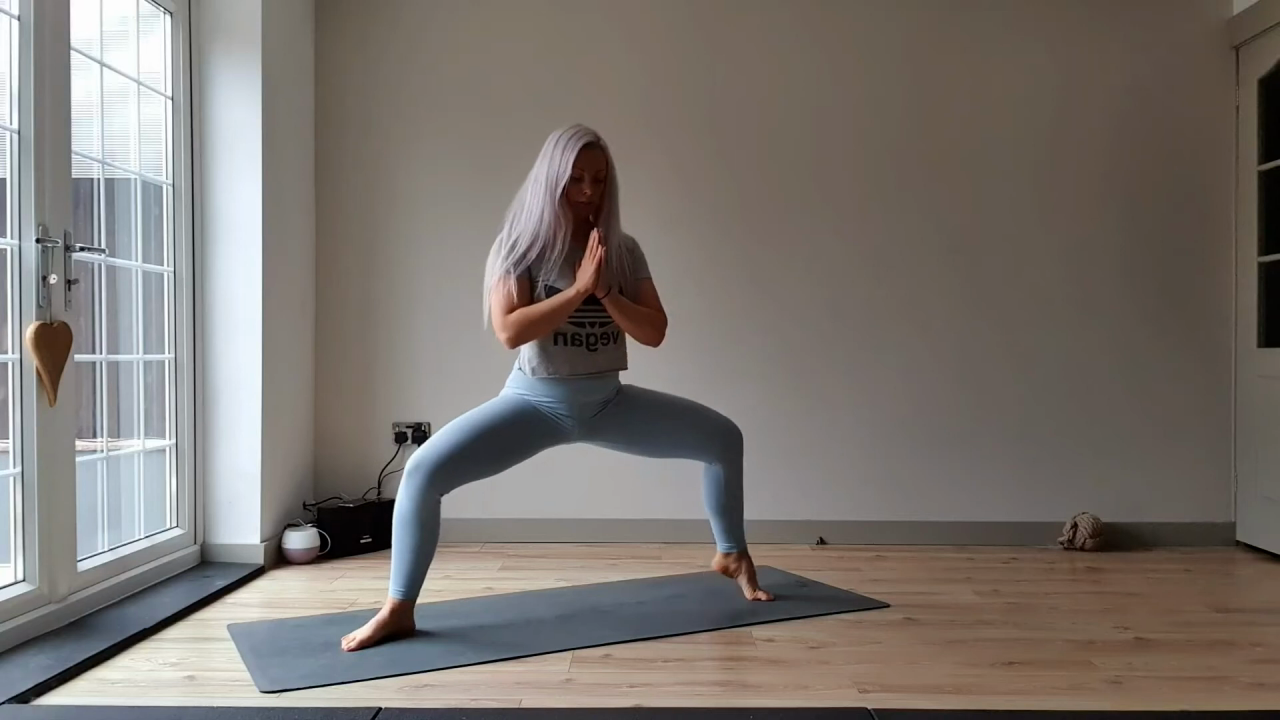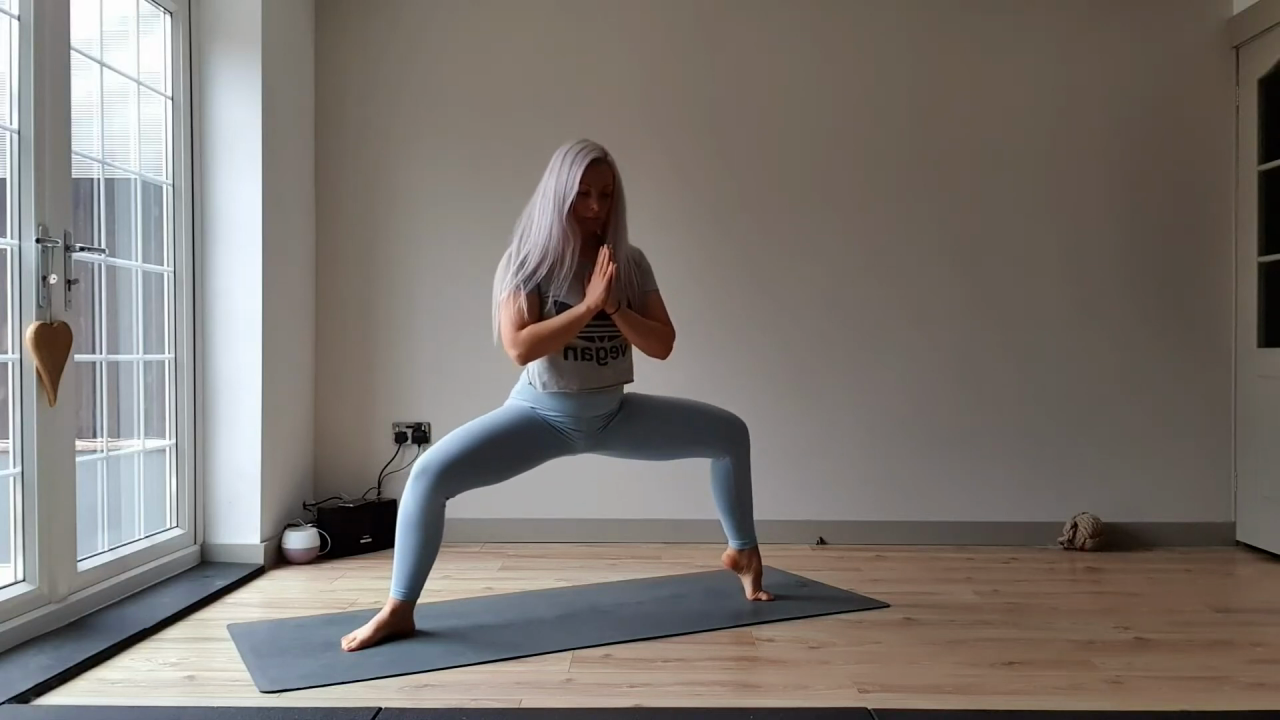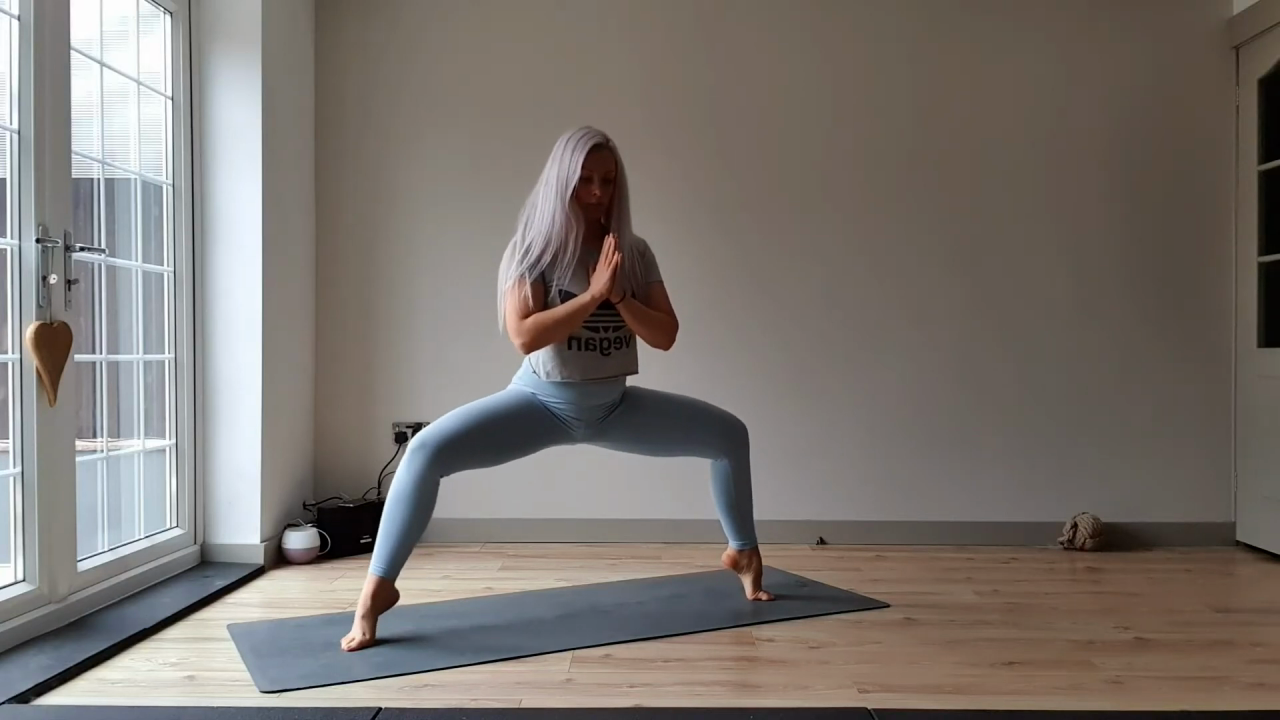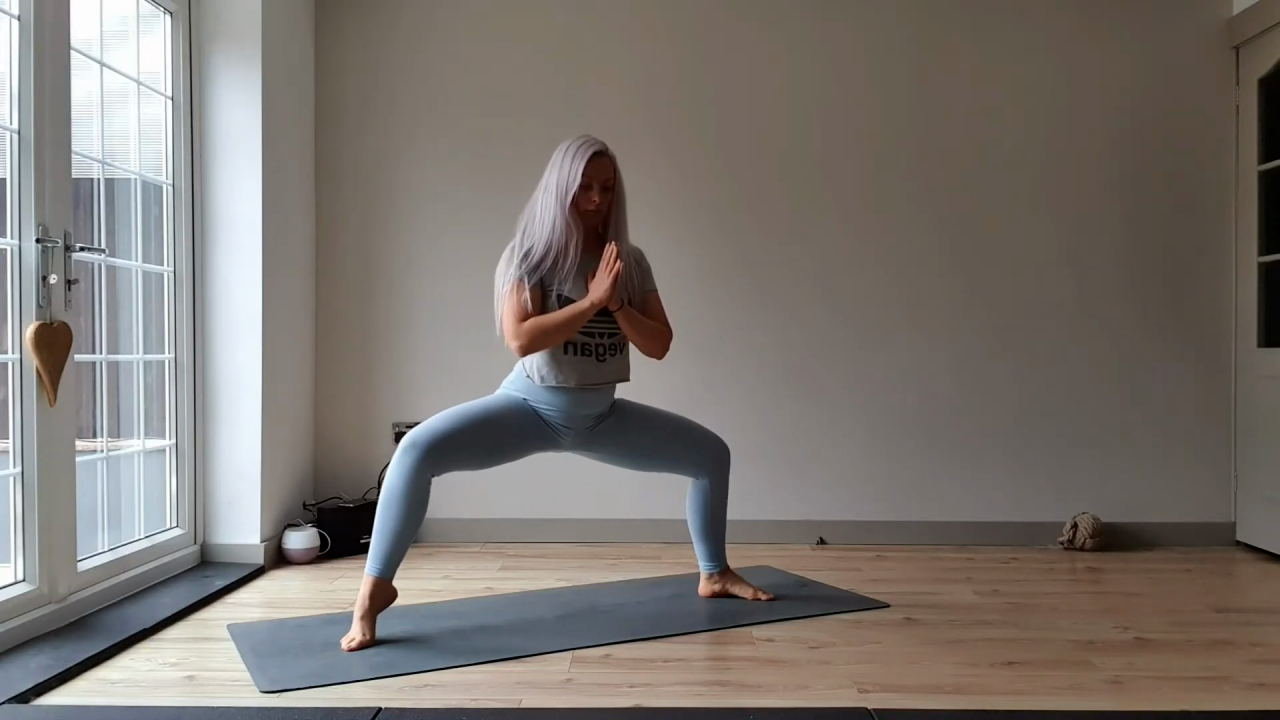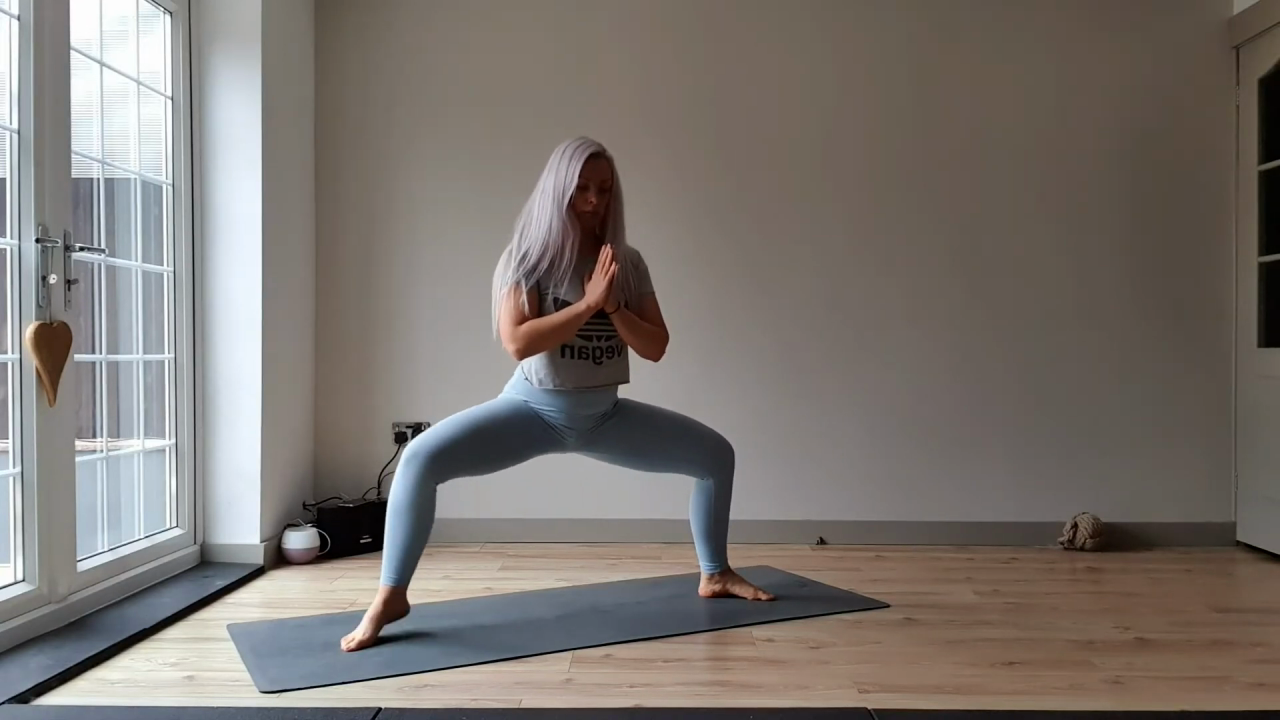
dt=1s
person 1, frame 1
left shoulder: (622, 249)
right shoulder: (521, 245)
left elbow: (655, 333)
right elbow: (508, 331)
left wrist: (605, 293)
right wrist: (577, 288)
left hip: (607, 401)
right hip: (534, 402)
left knee: (724, 438)
right knee: (423, 471)
left ankle: (732, 554)
right ankle: (398, 610)
person 1, frame 2
left shoulder: (630, 262)
right shoulder: (529, 259)
left elbow: (663, 345)
right elbow: (519, 347)
left wrist: (614, 308)
right wrist: (588, 305)
left hip: (613, 412)
right hip: (541, 413)
left knee: (731, 433)
right knee: (431, 472)
left ankle: (742, 552)
right ankle: (399, 609)
person 1, frame 3
left shoulder: (635, 252)
right shoulder: (533, 248)
left elbow: (666, 336)
right elbow: (524, 336)
left wrist: (619, 298)
right wrist: (593, 295)
left hip: (613, 404)
right hip: (542, 401)
left knee: (730, 433)
right knee: (426, 450)
left ankle: (742, 552)
right ankle: (379, 586)
person 1, frame 4
left shoulder: (630, 261)
right shoulder: (530, 254)
left elbow: (660, 345)
right elbow: (520, 339)
left wrist: (616, 305)
right wrist: (592, 301)
left hip: (600, 413)
right hip: (531, 406)
left knee: (712, 454)
right knee: (417, 450)
left ankle: (714, 574)
right ankle: (376, 587)
person 1, frame 5
left shoulder: (626, 262)
right shoulder: (528, 256)
left elbow: (656, 347)
right elbow: (517, 342)
left wrist: (612, 307)
right wrist: (588, 304)
left hip: (603, 413)
right hip: (534, 408)
left knee: (716, 454)
right knee: (421, 457)
left ankle: (715, 574)
right ankle: (390, 597)
